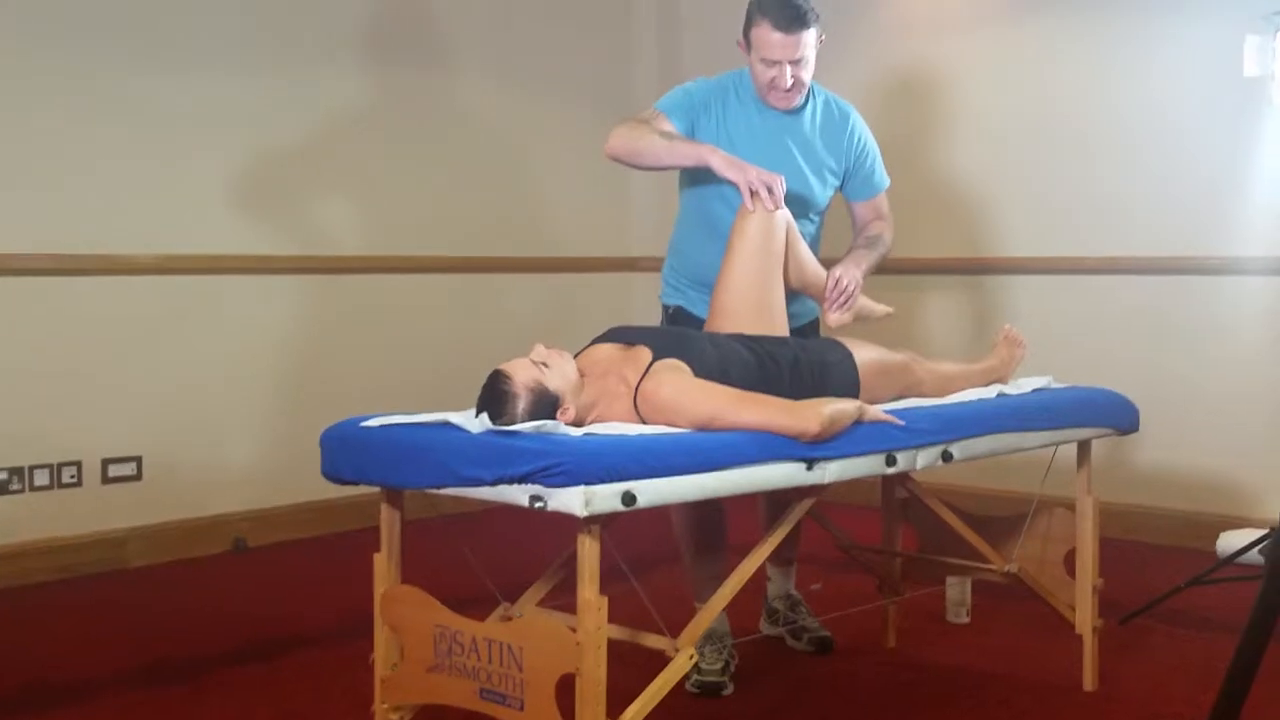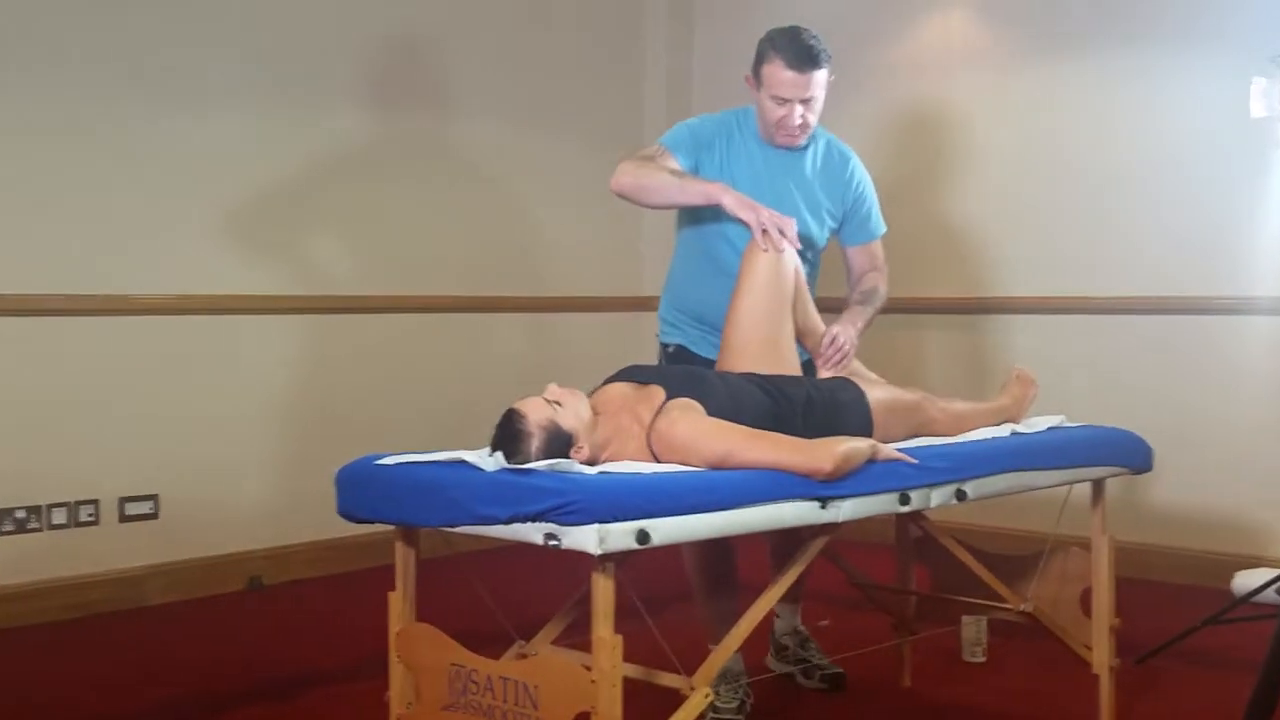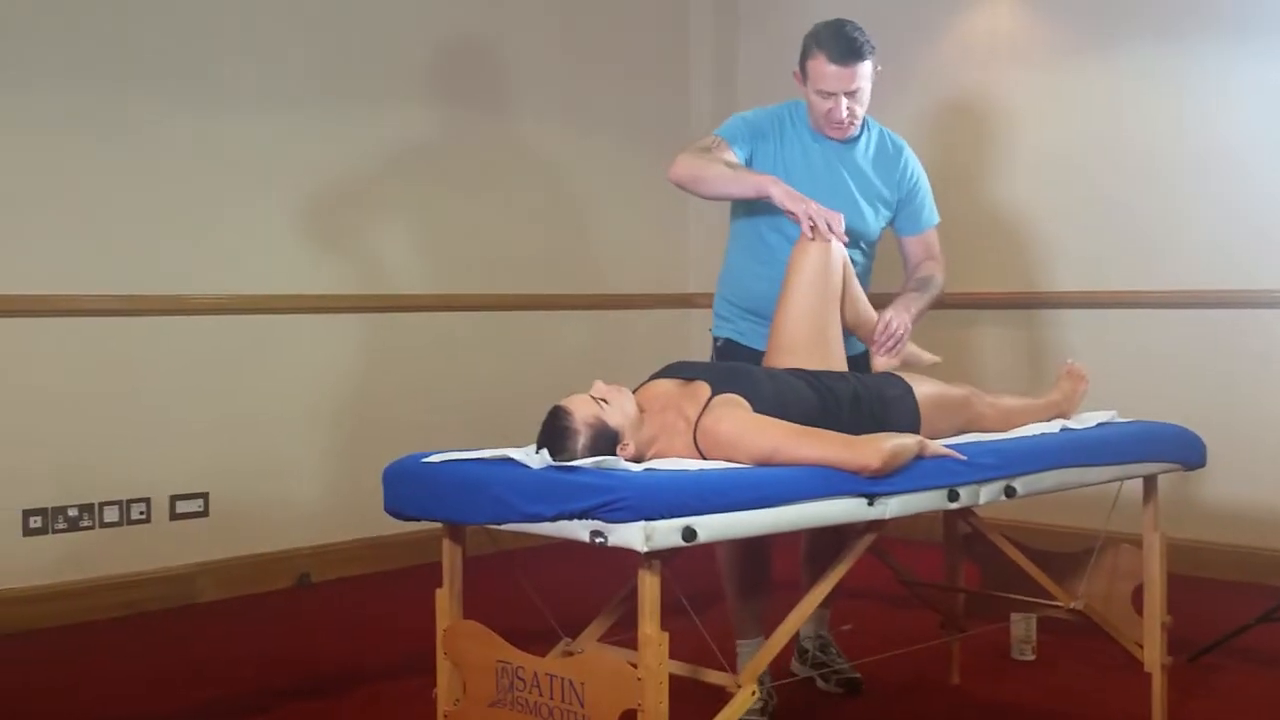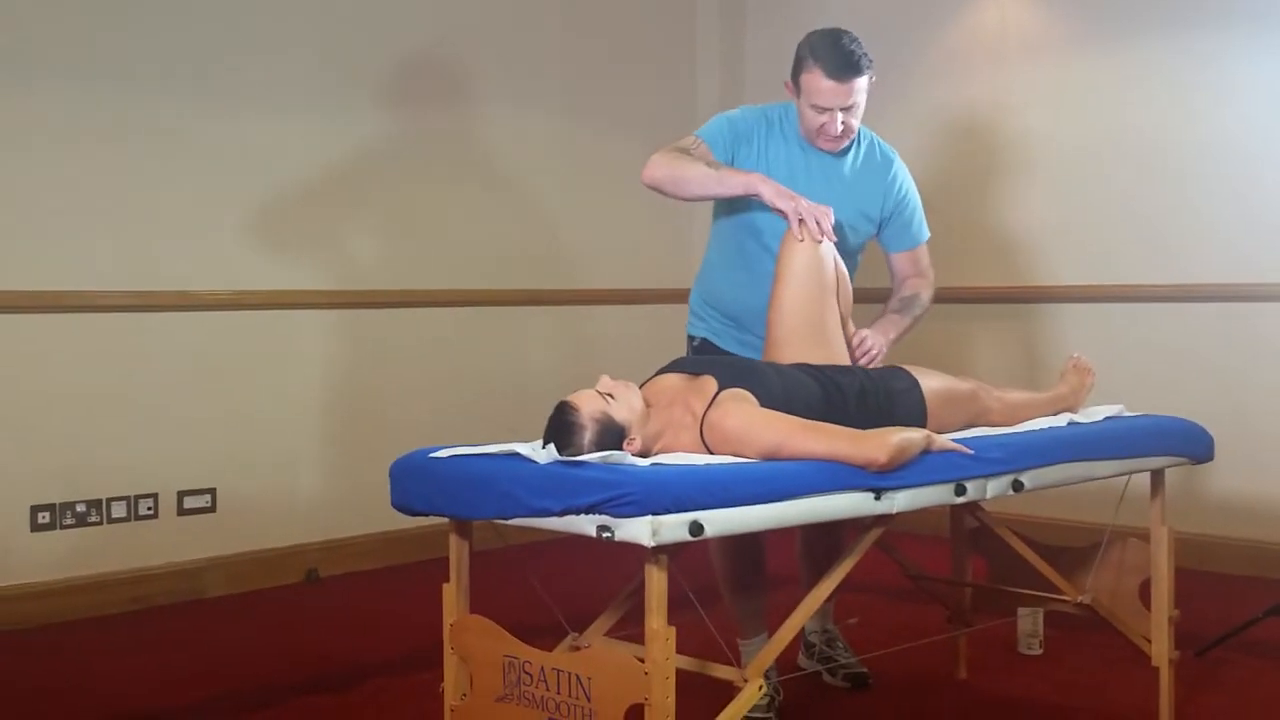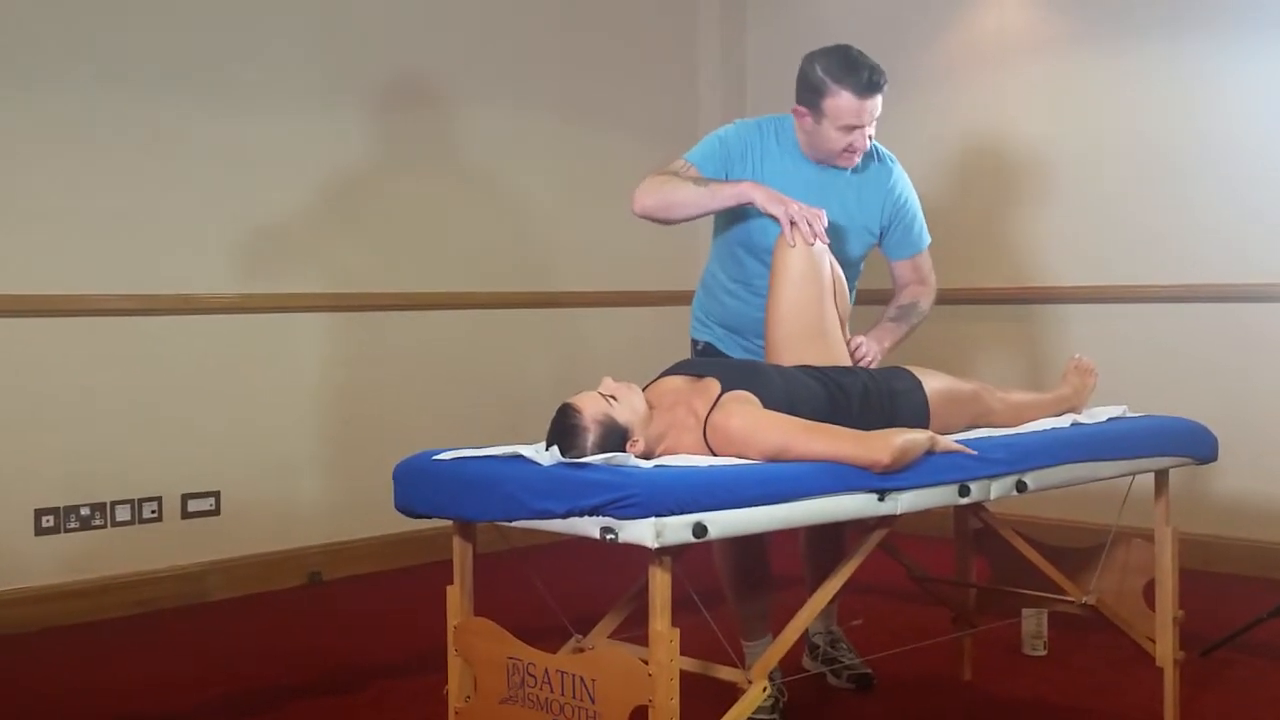
dt=0.7s
person 1, frame 1
left shoulder: (843, 125)
right shoulder: (706, 99)
left elbow: (877, 222)
right elbow: (620, 143)
left wrist: (855, 264)
right wrist: (716, 157)
left hip: (791, 320)
right hip: (698, 315)
left ankle: (781, 594)
person 1, frame 2
left shoulder: (843, 169)
right shoulder: (707, 136)
left elbow: (871, 272)
right elbow: (627, 178)
left wrist: (850, 323)
right wrist: (728, 196)
left hip: (789, 358)
right hip: (697, 352)
left ankle: (791, 629)
person 1, frame 3
left shoulder: (896, 159)
right shoulder: (760, 130)
left elbow: (929, 262)
right elbow: (685, 169)
left wrist: (905, 306)
right wrist: (778, 189)
left hip: (841, 354)
right hip: (748, 346)
left ankle: (815, 635)
person 1, frame 4
left shoulder: (886, 170)
right shoulder: (746, 130)
left elbow: (917, 278)
right elbow: (659, 170)
left wrist: (884, 330)
right wrist: (763, 185)
right hip: (725, 348)
left ankle: (820, 629)
person 1, frame 5
left shoulder: (886, 177)
right shoulder: (744, 143)
left elbow: (919, 283)
right elbow: (648, 199)
left wrist: (879, 339)
right wrist: (755, 192)
right hip: (729, 353)
left ankle: (824, 631)
person 2, frame 1
left shoulder: (587, 367)
right shoulder: (660, 394)
right elbow: (810, 420)
right wrist: (858, 408)
left hip: (734, 349)
right hip: (815, 371)
left knee: (765, 205)
right knee: (914, 369)
left ankle: (828, 291)
right ankle: (990, 369)
person 2, frame 2
left shoulder: (596, 410)
right shoulder: (673, 434)
right elbow: (822, 460)
right wrist: (871, 448)
left hip: (747, 387)
right hip: (822, 411)
left knee: (772, 244)
right knee: (924, 407)
left ankle: (824, 349)
right ankle: (1002, 409)
person 2, frame 3
left shoulder: (642, 406)
right shoulder: (719, 429)
right elbow: (870, 456)
right wrist: (919, 443)
left hip: (794, 386)
right hip: (874, 407)
left knee: (820, 243)
right knee: (974, 403)
right ankle: (1052, 405)
person 2, frame 4
left shoulder: (649, 401)
right shoulder: (726, 424)
right elbow: (877, 450)
right wrist: (926, 438)
left hip: (800, 375)
right hip: (879, 400)
left knee: (808, 237)
right knee: (980, 396)
right ankle: (1060, 398)
person 2, frame 5
left shoulder: (650, 408)
right shoulder: (729, 425)
right elbow: (882, 450)
right wrist: (929, 438)
left hip: (804, 379)
right hip: (879, 402)
left knee: (802, 237)
right knee: (986, 399)
right ankle: (1064, 398)
